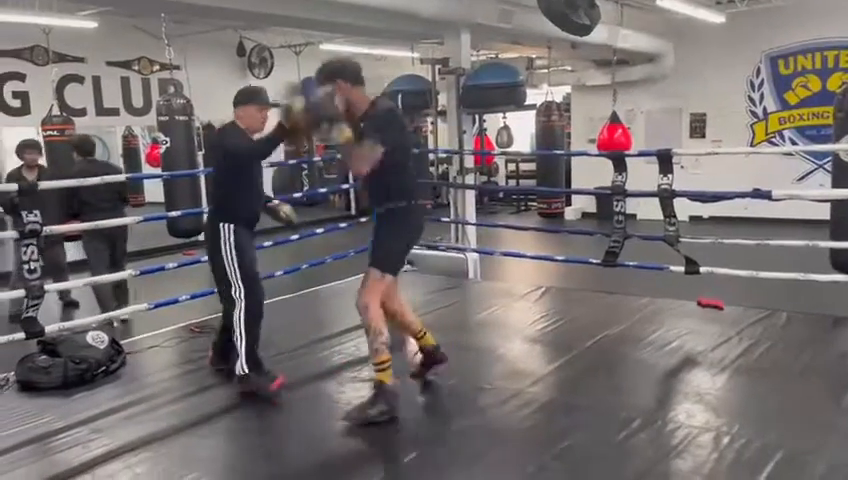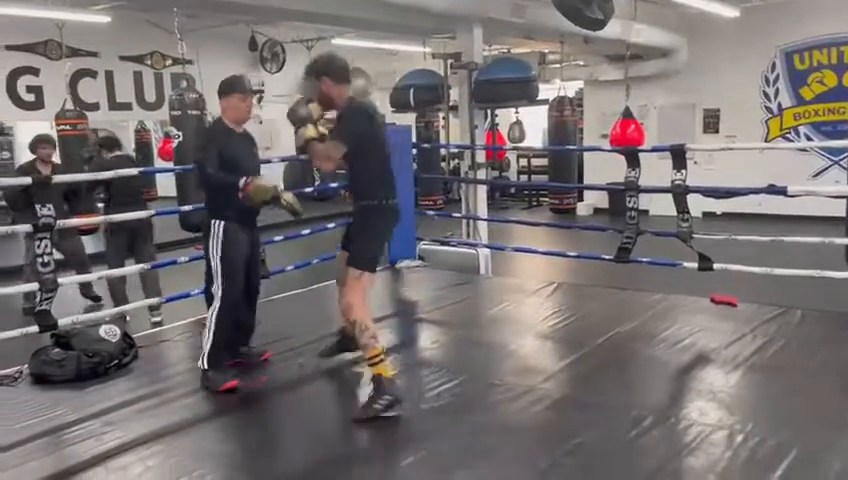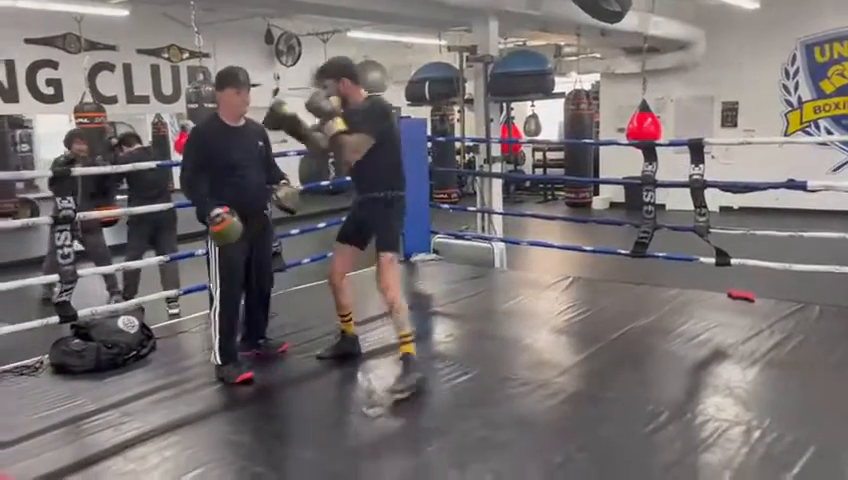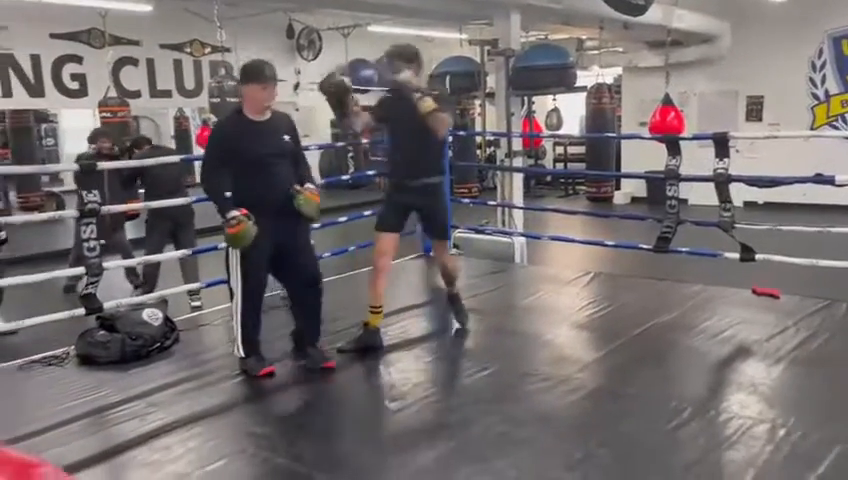
dt=0.3s
person 1, frame 1
left shoulder: (386, 114)
right shoulder: (361, 117)
left elbow: (361, 165)
left wrist: (340, 122)
left hip: (402, 214)
right hip: (387, 213)
left knee: (368, 301)
right knee: (386, 295)
left ankle: (384, 394)
right ankle: (430, 350)
person 1, frame 2
left shoulder: (357, 112)
right shoulder: (351, 111)
left elbow: (325, 162)
right elbow: (341, 156)
left wrist: (303, 124)
right wrist: (312, 126)
left hip: (376, 211)
right hip: (366, 207)
left knee: (351, 299)
right knee: (345, 276)
left ankle: (385, 386)
right ankle: (350, 336)
person 1, frame 3
left shoulder: (376, 109)
right shoulder: (347, 113)
left elbow: (352, 155)
right elbow: (331, 149)
left wrist: (330, 115)
right wrist: (296, 126)
left hip: (387, 204)
right hip: (364, 203)
left knee: (387, 280)
right knee: (336, 272)
left ankle: (410, 363)
right ankle: (348, 339)
person 1, frame 4
left shoulder: (437, 97)
right shoulder: (389, 102)
left elbow: (442, 130)
right elbow: (358, 124)
left wrist: (417, 94)
right wrist: (343, 99)
left hip: (430, 188)
right hip: (398, 190)
left knee: (442, 258)
right knee: (380, 259)
left ankle: (454, 298)
right ankle: (371, 332)
person 2, frame 1
left shoulder: (251, 142)
right shoulder: (228, 136)
right elbow: (245, 154)
left wrist: (273, 205)
right wrist: (283, 132)
left hip: (241, 228)
right hip: (226, 228)
left knee: (243, 294)
right knee: (247, 295)
left ankle: (223, 353)
right ankle: (248, 370)
person 2, frame 2
left shoulder: (245, 137)
right shoulder: (213, 135)
right elbow: (206, 175)
left wrist: (276, 192)
right wrist: (243, 184)
left hip: (247, 224)
right hip: (224, 225)
left knee: (249, 288)
right knee: (225, 293)
left ankle: (236, 347)
right ankle: (211, 365)
person 2, frame 3
left shoulder: (256, 130)
right shoulder: (204, 134)
left elbow: (269, 166)
right elbow: (190, 180)
left wrist: (282, 184)
right wrist: (212, 209)
left hip: (259, 221)
right hip: (227, 225)
left knee: (261, 285)
right knee: (226, 293)
left ankle: (253, 338)
right ankle: (226, 360)
person 2, frame 4
left shoulder: (285, 122)
right shoulder: (227, 130)
left elbow: (299, 161)
right elbow: (210, 177)
left wrist: (307, 185)
right wrist: (228, 210)
left hip: (289, 217)
right hip: (251, 221)
left knee: (308, 279)
right knee: (248, 290)
left ankle: (307, 347)
right ankle: (249, 353)
person 3, frame 1
left shoulder: (75, 174)
right shoulder: (113, 169)
left elbow: (71, 207)
right elbow: (125, 198)
left wrist: (81, 216)
left hip: (93, 229)
right hip: (117, 225)
left knee: (100, 273)
right knee: (119, 267)
right ankle: (122, 308)
person 3, frame 2
left shoulder: (103, 166)
right shoulder: (137, 164)
left elbow: (89, 185)
left hip: (117, 223)
right hip: (141, 220)
left knee: (115, 268)
right knee: (148, 264)
left ankle: (121, 311)
right ankle: (155, 310)
person 3, frame 3
left shoulder: (126, 159)
left elbow: (112, 180)
left wrist: (117, 154)
left hip: (141, 215)
right hip: (165, 213)
left knee: (133, 257)
right knee: (168, 256)
left ankle: (127, 300)
right ankle: (173, 301)
person 3, frame 4
left shoulder: (138, 159)
right shoulder: (171, 153)
left elbow: (127, 184)
left hip: (159, 211)
right hip: (183, 207)
left knee: (152, 253)
right knee: (187, 251)
left ankle: (146, 292)
right ankle: (195, 294)
person 4, frame 1
left shoulder: (49, 175)
right shoulder: (13, 177)
left elbow: (60, 200)
left wrist: (65, 218)
left knee: (59, 265)
right knee: (21, 270)
left ankle: (65, 296)
right ankle: (15, 309)
person 4, frame 2
left shoulder: (60, 170)
right shoulder: (24, 170)
left elbow: (70, 195)
right elbow: (10, 197)
left wrist: (77, 189)
right wrist: (28, 186)
left knee: (80, 257)
right knee: (33, 265)
left ankle: (88, 291)
right ankle: (29, 302)
person 4, frame 3
left shoulder: (93, 164)
right shoulder: (60, 163)
left elbow: (106, 190)
right elbow: (52, 185)
right wrist: (63, 163)
left hip: (89, 219)
left knee: (102, 255)
right knee: (54, 256)
left ankle: (113, 289)
right ankle: (47, 290)
person 4, frame 4
left shoulder: (116, 160)
right shoulder: (84, 159)
right elbow: (79, 179)
right wrist: (90, 157)
left hip: (113, 215)
left knee: (125, 250)
right knee: (80, 251)
left ankle: (136, 282)
right ankle: (72, 281)
